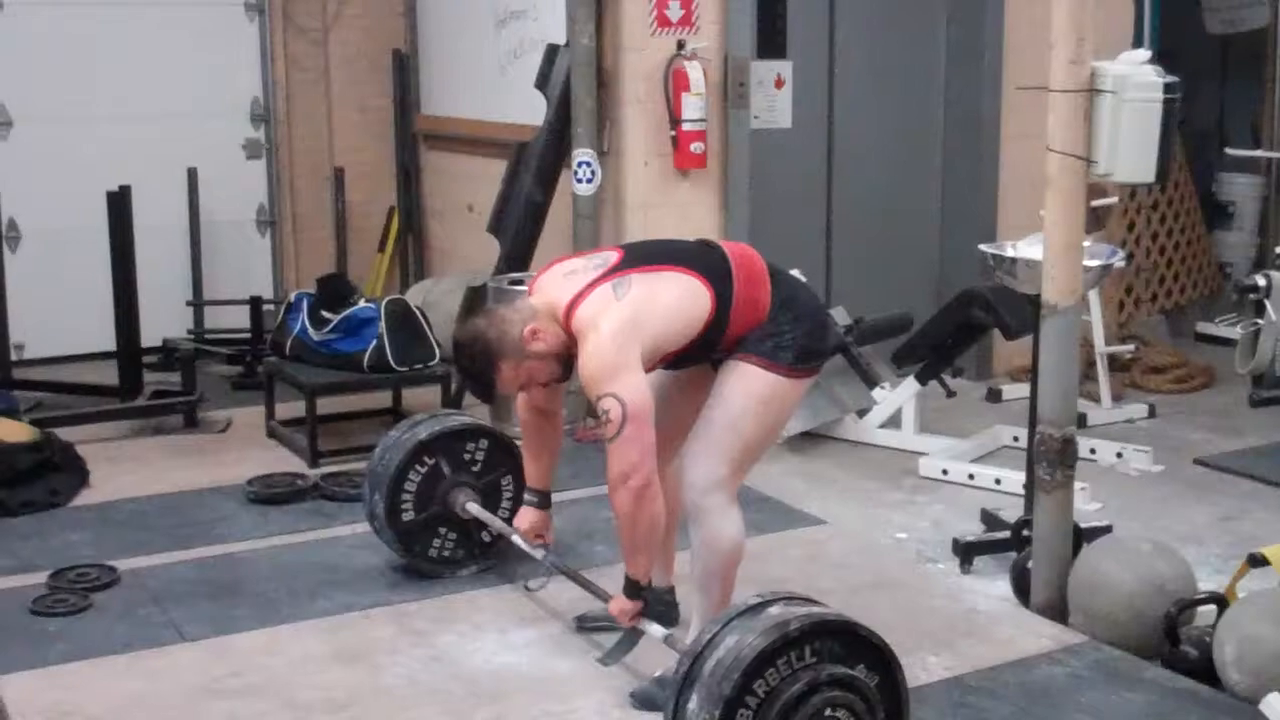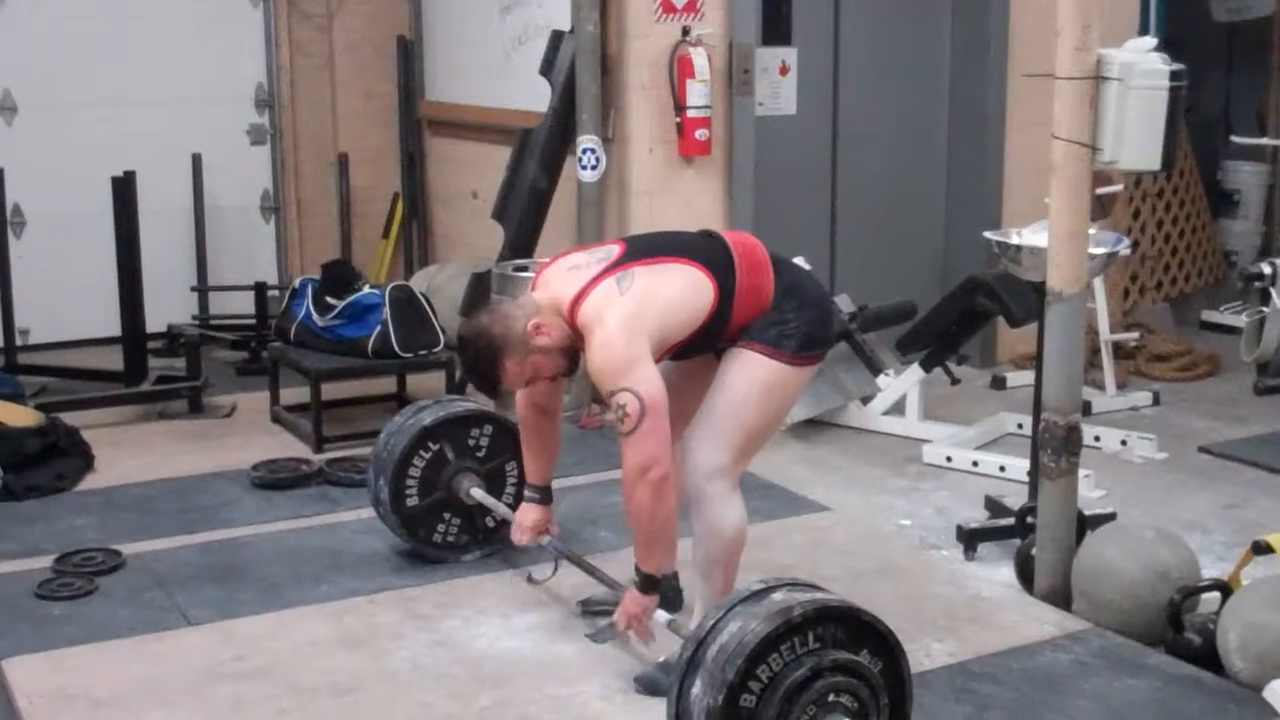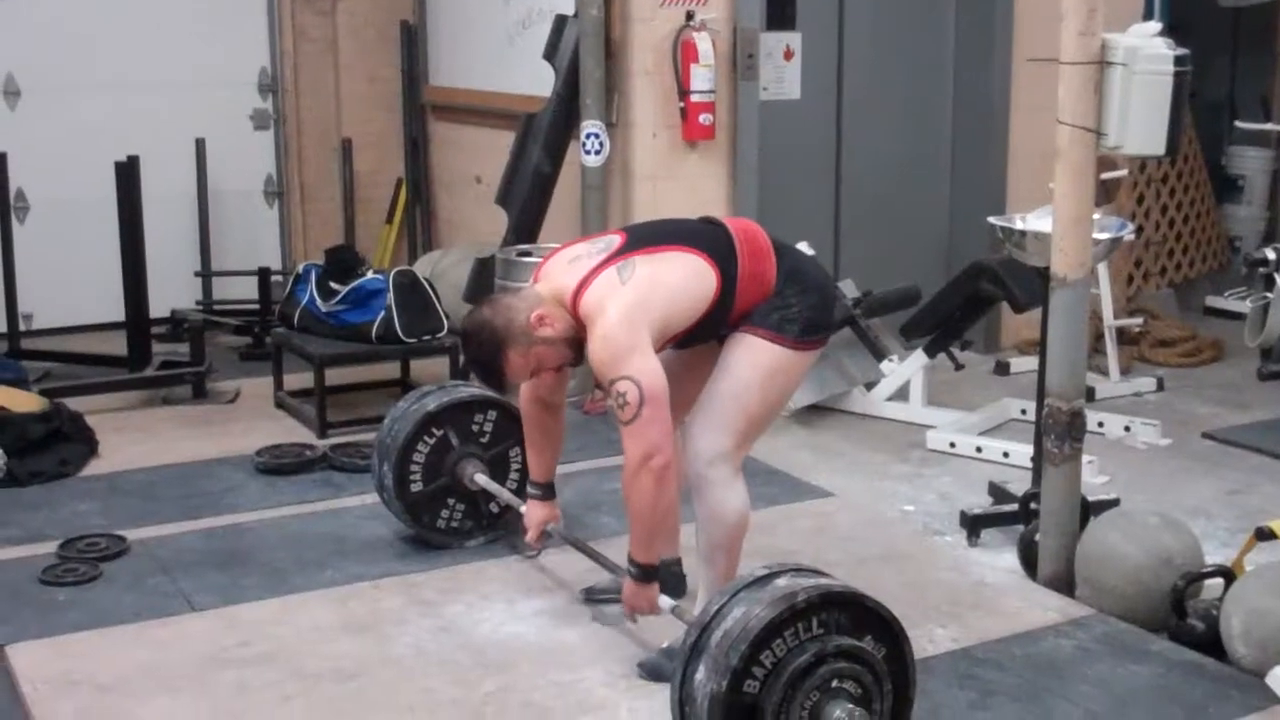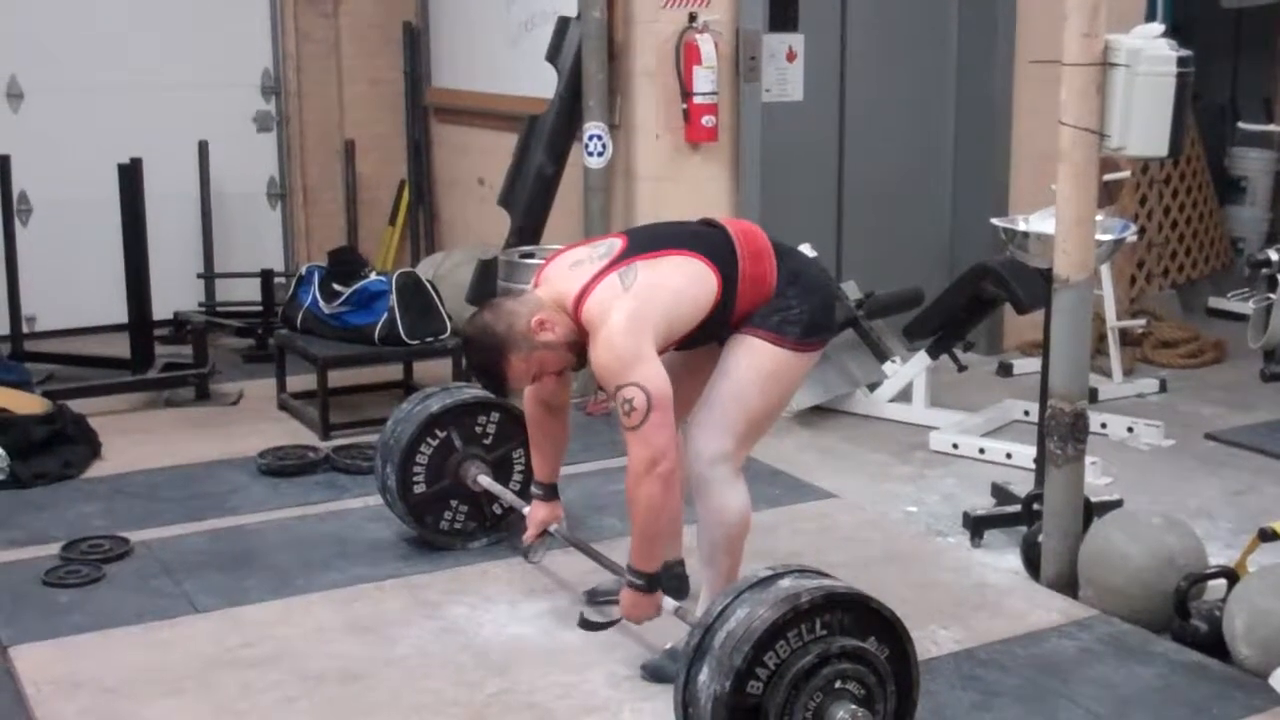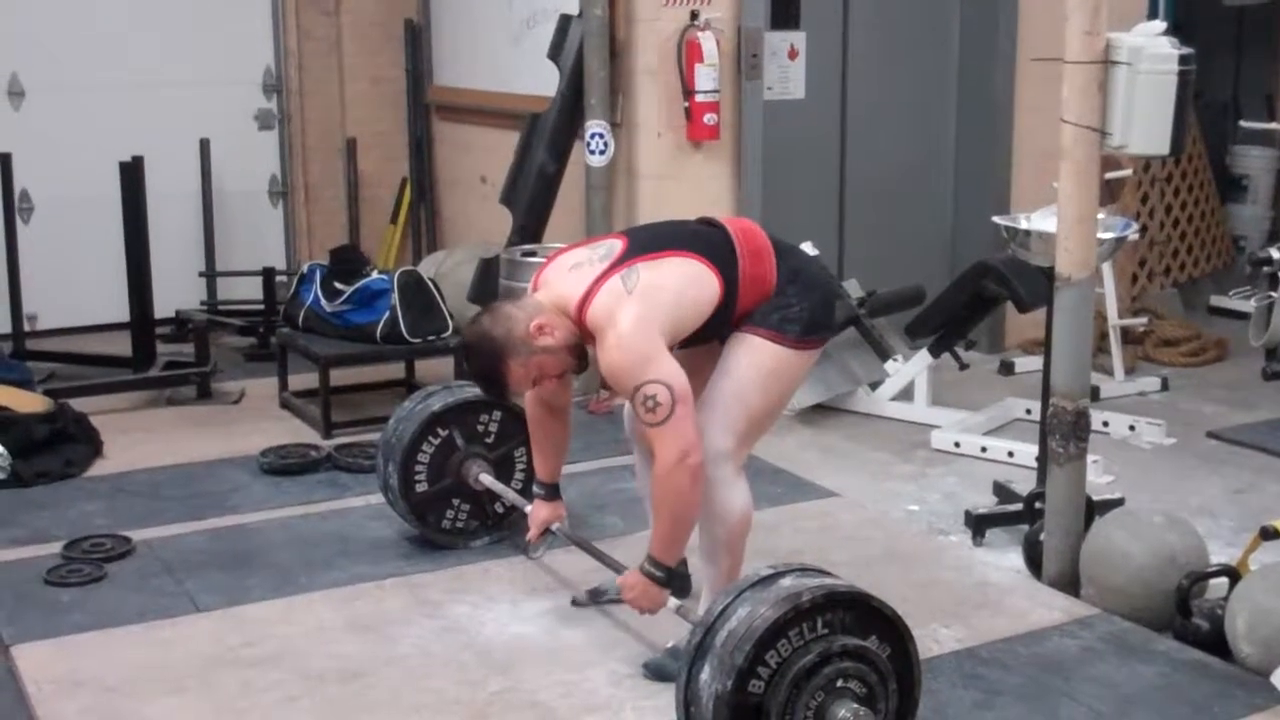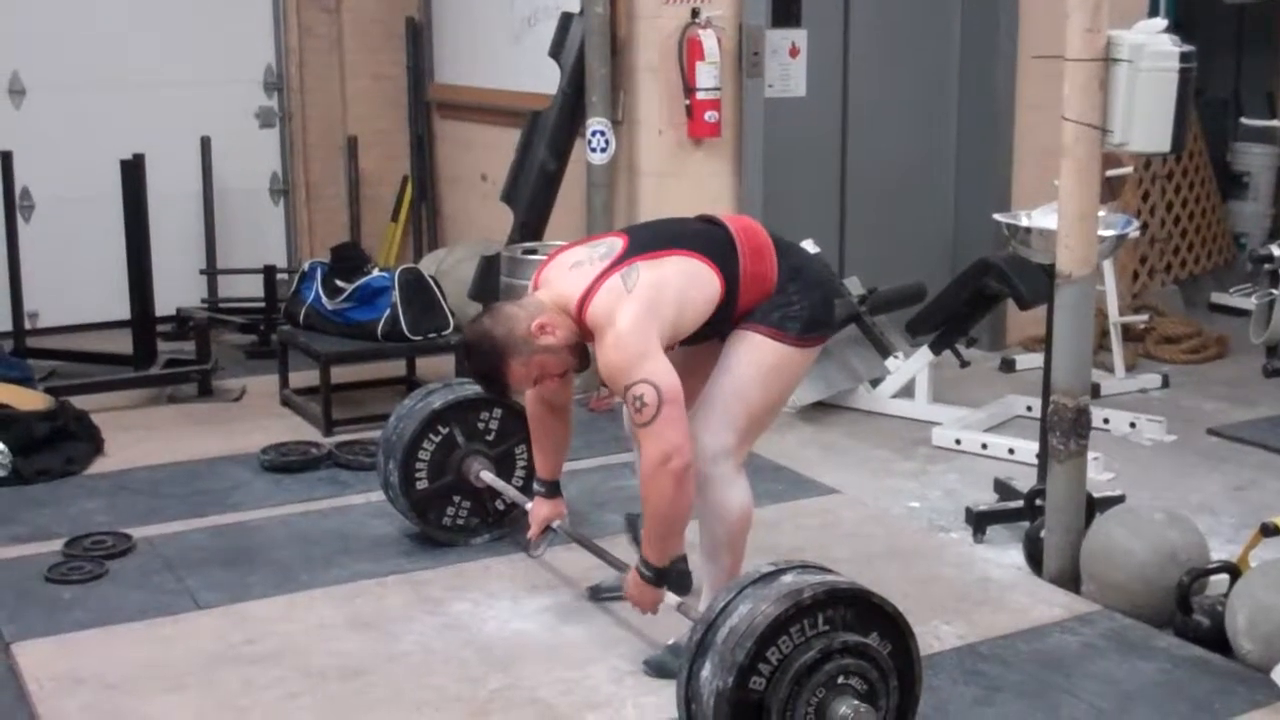
dt=0.2s
person 1, frame 1
left shoulder: (602, 342)
right shoulder: (539, 303)
left elbow: (633, 479)
right elbow: (539, 409)
left wrist: (632, 588)
right wrist: (536, 500)
left hip: (781, 328)
right hip: (720, 318)
left knee: (703, 484)
right knee: (649, 448)
right ankle: (660, 597)
person 1, frame 2
left shoulder: (610, 336)
right shoulder: (541, 298)
left elbow: (651, 471)
right elbow: (537, 406)
left wrist: (644, 584)
right wrist: (536, 496)
left hip: (786, 314)
right hip: (727, 305)
left knee: (707, 470)
right knee: (646, 436)
right ankle: (665, 583)
person 1, frame 3
left shoulder: (612, 326)
right shoulder: (543, 289)
left elbow: (651, 460)
right elbow: (541, 400)
left wrist: (640, 573)
right wrist: (540, 494)
left hip: (788, 299)
right hip: (730, 288)
left knee: (709, 455)
right knee: (647, 422)
right ankle: (666, 567)
person 1, frame 4
left shoulder: (615, 332)
right shoulder: (544, 294)
left elbow: (655, 465)
right elbow: (545, 403)
left wrist: (640, 583)
right wrist: (544, 494)
left hip: (789, 299)
right hip: (732, 287)
left knee: (709, 456)
right knee: (649, 424)
right ankle: (667, 569)
person 1, frame 5
left shoulder: (622, 334)
right shoulder: (542, 297)
left elbow: (684, 457)
right elbow: (547, 403)
left wrist: (655, 573)
right wrist: (546, 492)
left hip: (789, 297)
right hip: (730, 283)
left knee: (713, 453)
right knee: (646, 422)
right ankle: (674, 568)
person 1, frame 6
left shoulder: (621, 333)
right shoulder: (543, 292)
left elbow: (671, 460)
right elbow: (547, 401)
left wrist: (650, 573)
right wrist: (546, 490)
left hip: (789, 295)
right hip: (731, 280)
left knee: (712, 450)
right knee: (649, 420)
right ankle: (672, 564)
